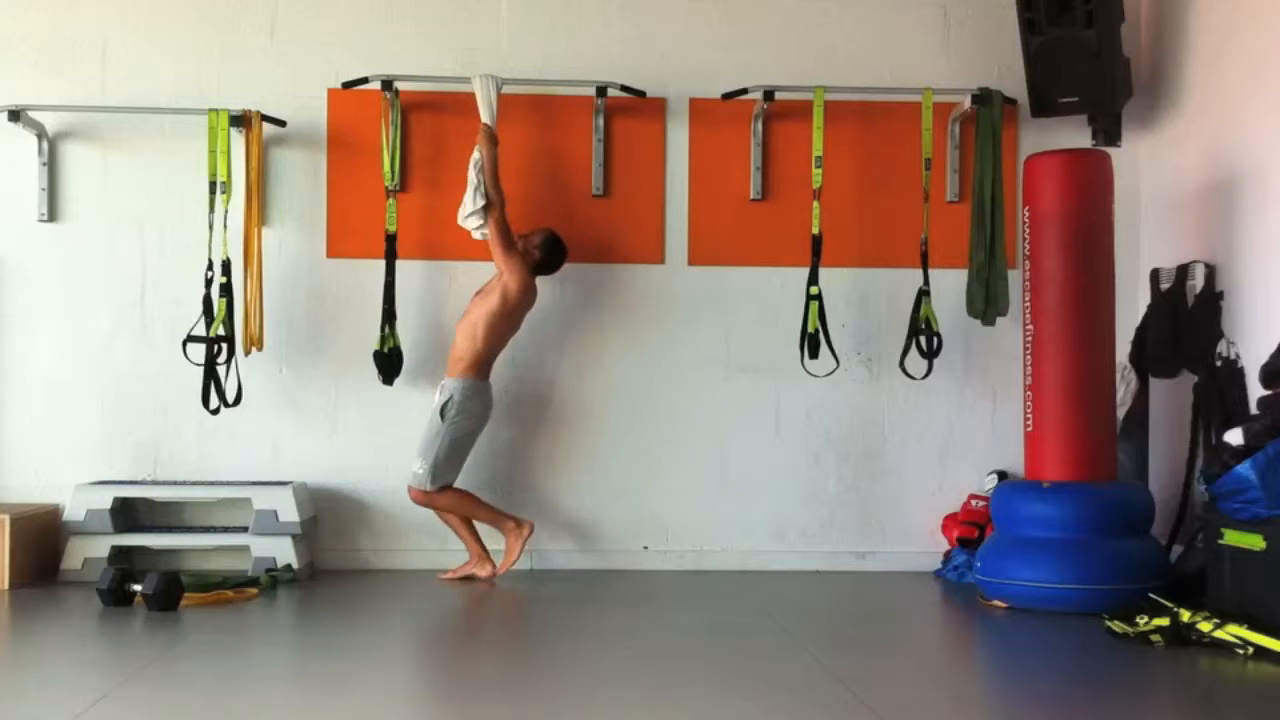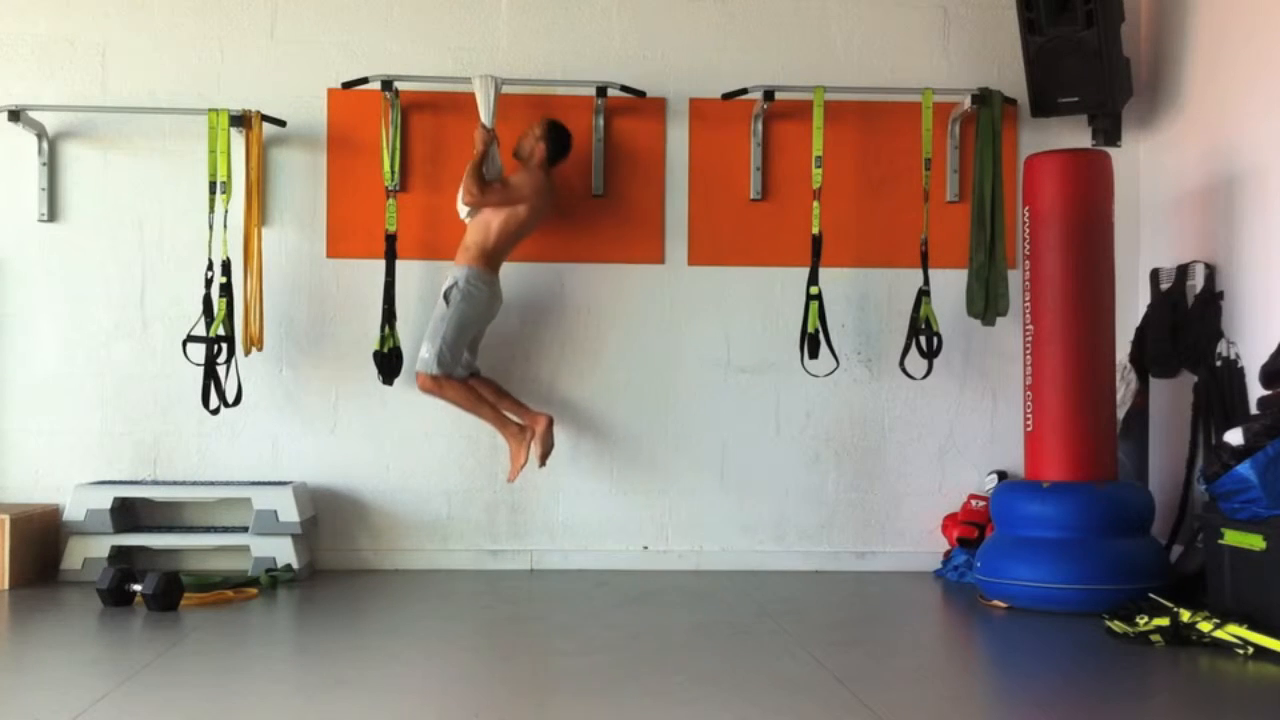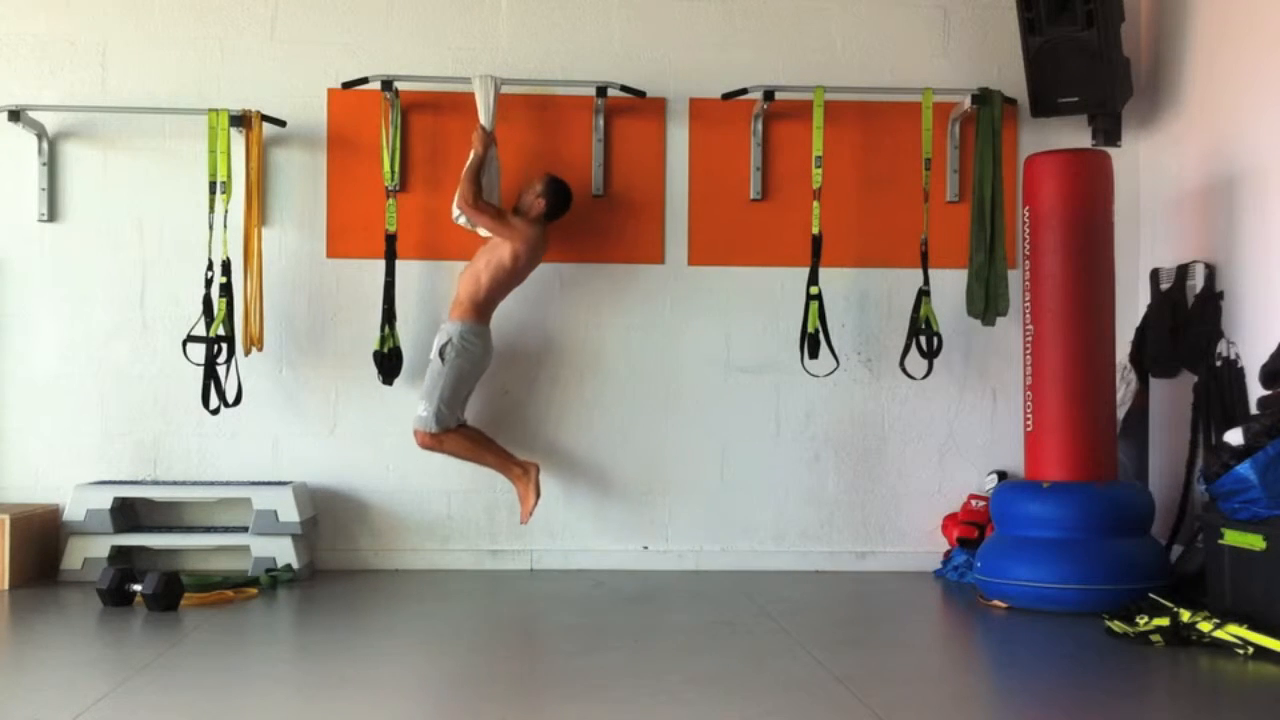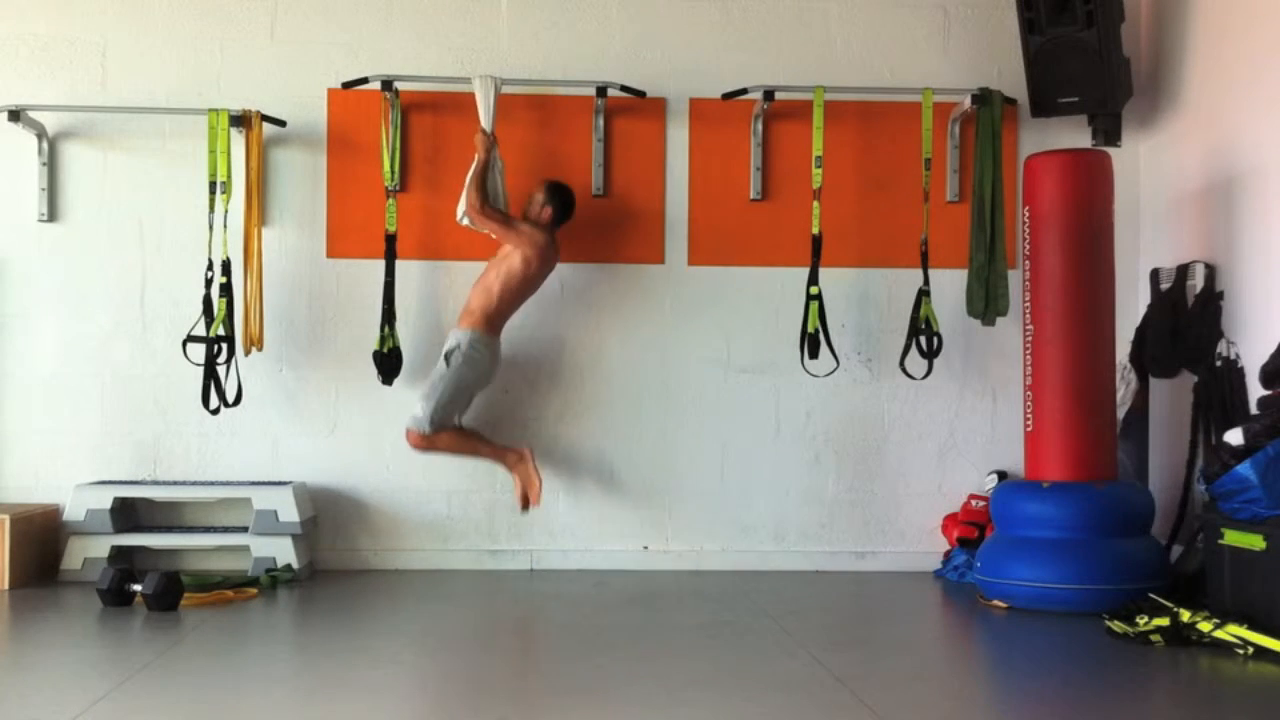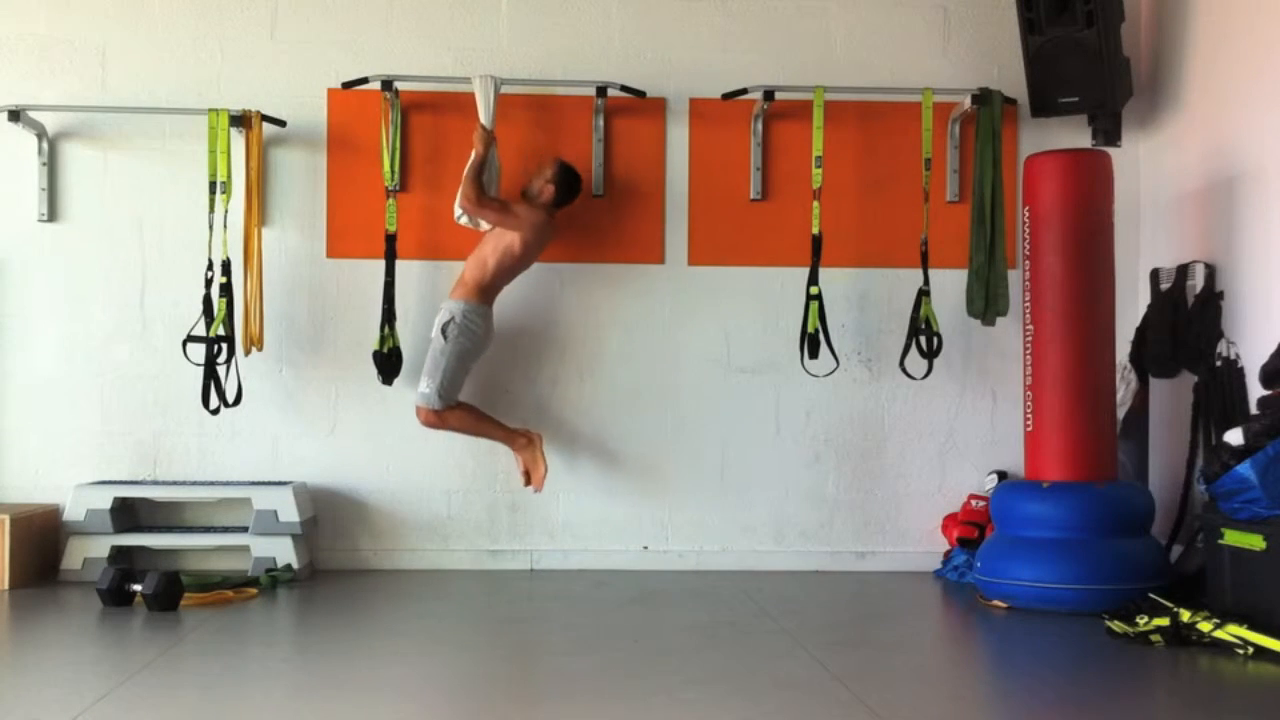
dt=1s
person 1, frame 1
left shoulder: (518, 279)
right shoulder: (515, 283)
left elbow: (496, 214)
right elbow: (495, 219)
left wrist: (489, 152)
right wrist: (487, 155)
left hip: (462, 392)
right hip: (462, 390)
left knee: (423, 489)
right knee: (435, 485)
left ankle: (512, 527)
right ankle: (480, 558)
person 1, frame 2
left shoulder: (532, 183)
right shoulder: (528, 187)
left elbow: (472, 194)
right elbow: (486, 195)
left wrist: (481, 149)
right wrist: (486, 152)
left hip: (470, 283)
right hip: (479, 285)
left knee: (431, 377)
right knee: (462, 375)
left ankle: (514, 431)
right ankle: (534, 419)
person 1, frame 3
left shoulder: (526, 232)
right shoulder: (522, 233)
left elbow: (466, 201)
right elbow: (478, 207)
left wrist: (479, 152)
right wrist: (485, 155)
left hip: (462, 335)
right hip: (468, 334)
left knee: (429, 434)
right knee: (449, 426)
left ankle: (518, 472)
right ankle: (520, 469)
person 1, frame 4
left shoulder: (536, 241)
right shoulder: (539, 248)
left elbow: (476, 207)
right elbow: (486, 213)
left wrist: (483, 155)
right wrist: (488, 159)
left hip: (469, 345)
right hip: (476, 345)
left knee: (420, 434)
right knee: (442, 431)
left ankle: (513, 457)
right ankle: (515, 460)
person 1, frame 5
left shoulder: (532, 218)
right shoulder: (529, 219)
left elbow: (469, 201)
right elbow: (482, 203)
left wrist: (481, 151)
right wrist: (485, 154)
left hip: (463, 314)
right hip: (468, 313)
left knee: (430, 412)
right knee: (442, 404)
left ankle: (520, 440)
right ankle: (520, 440)
